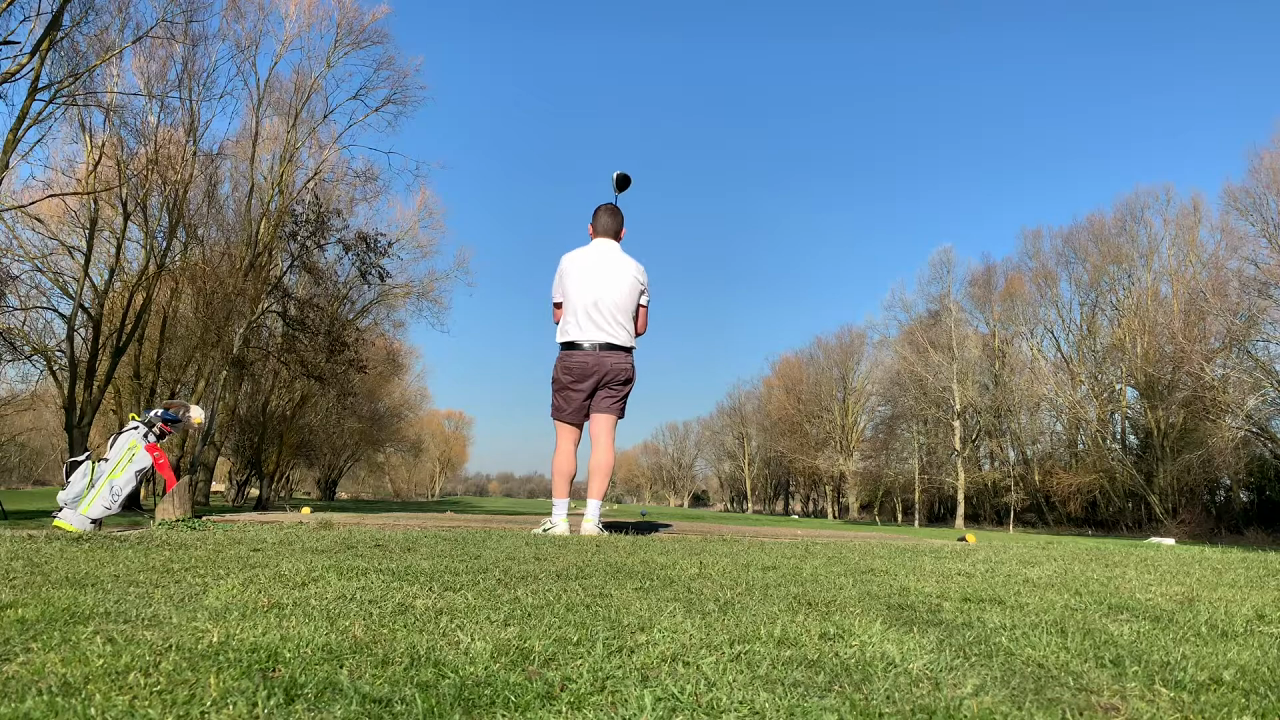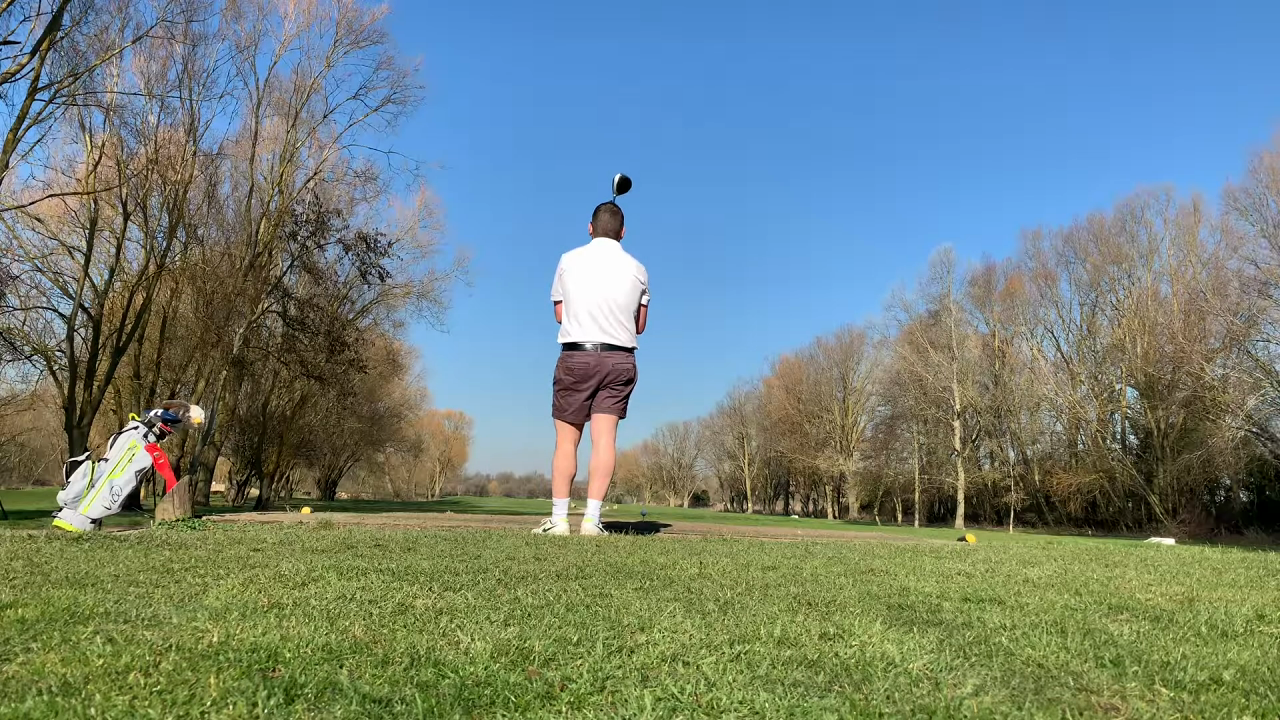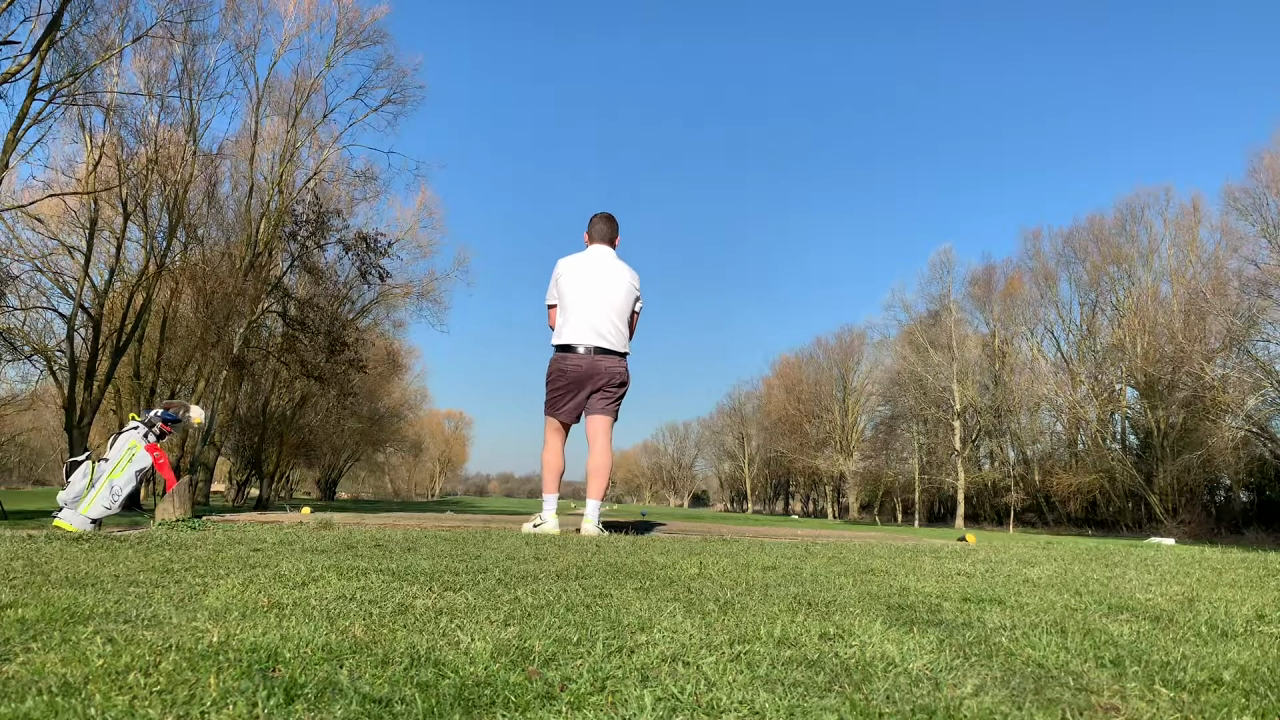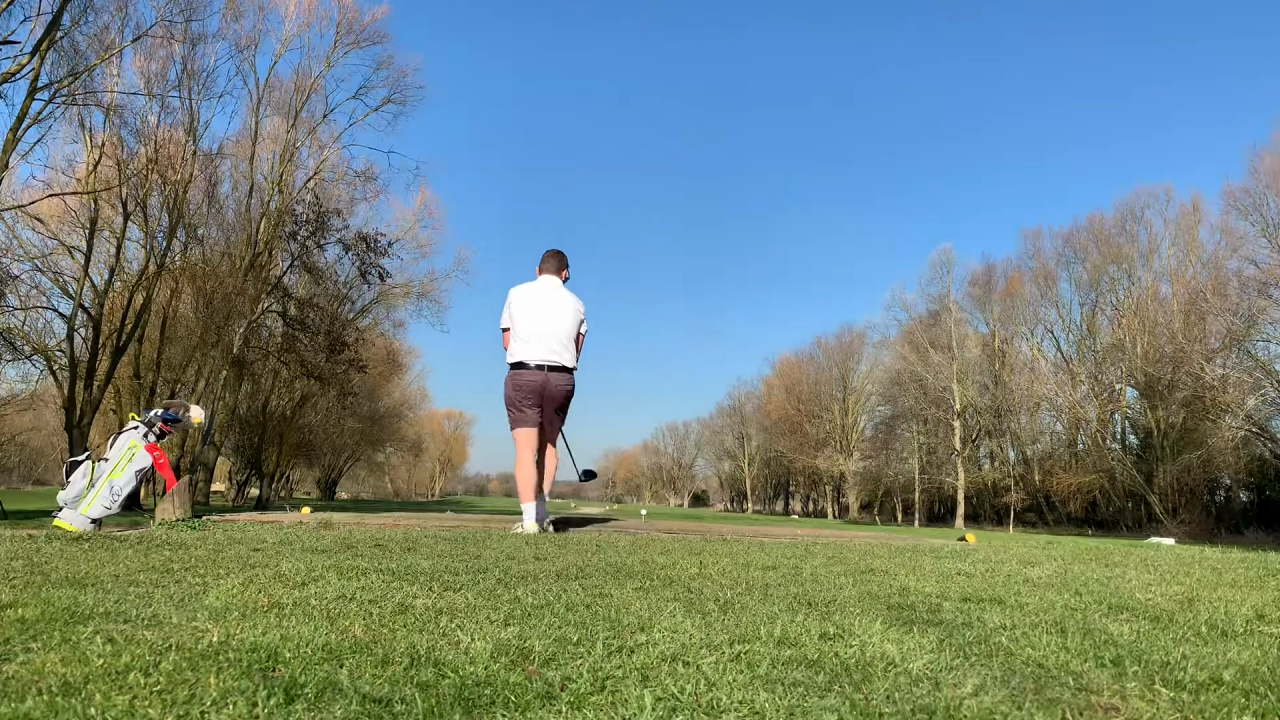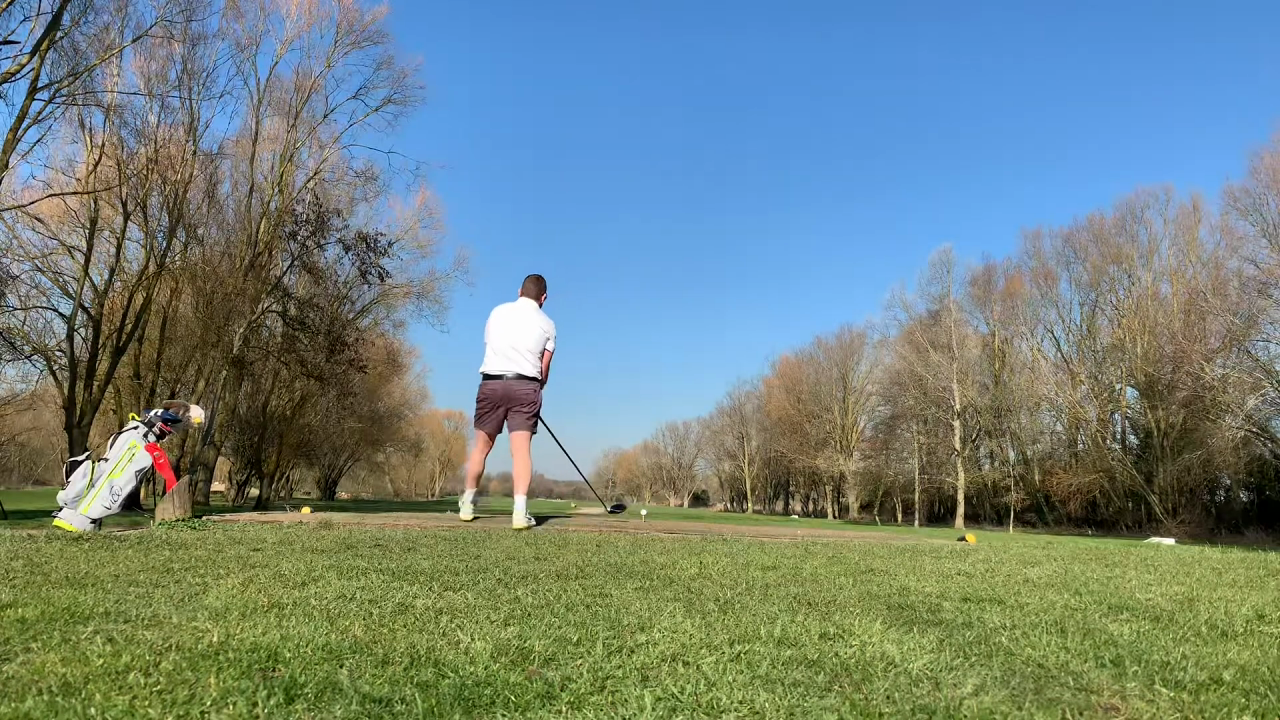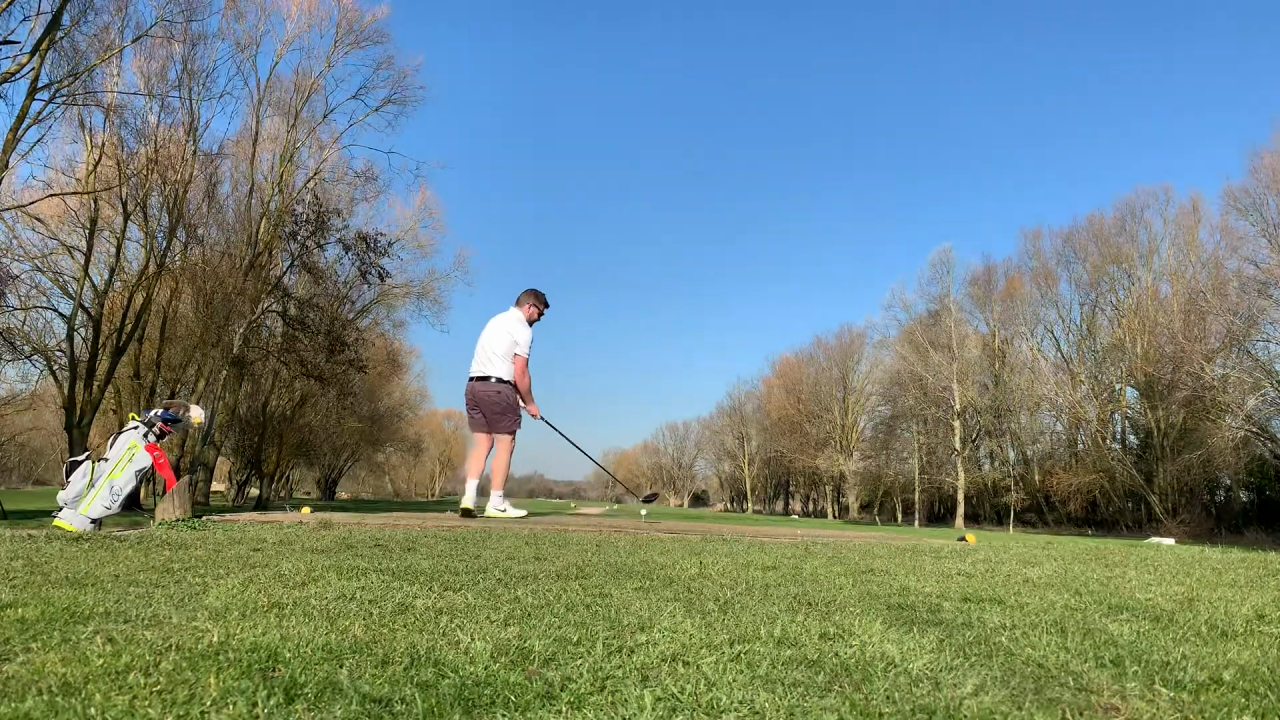
dt=0.7s
person 1, frame 1
left shoulder: (570, 261)
right shoulder: (636, 270)
left elbow: (558, 317)
right elbow: (640, 327)
left hip: (574, 357)
right hip: (618, 360)
left knee: (567, 440)
right knee: (603, 439)
left ankle: (559, 519)
right ankle: (591, 519)
person 1, frame 2
left shoulder: (569, 260)
right shoulder: (637, 269)
left elbow: (560, 314)
right elbow: (639, 325)
left hip: (576, 357)
right hip: (620, 360)
left knee: (566, 440)
right knee: (604, 439)
left ankle: (559, 519)
right ankle: (592, 519)
person 1, frame 3
left shoulder: (565, 265)
right shoulder: (630, 276)
left elbow: (553, 321)
left hip: (569, 359)
right hip: (612, 363)
left knee: (554, 438)
right knee: (600, 441)
left ankle: (548, 516)
right ankle: (592, 519)
person 1, frame 4
left shoulder: (516, 293)
right shoulder: (575, 303)
left elbow: (507, 342)
right elbow: (576, 350)
left hip: (523, 376)
right hip: (561, 379)
left knee: (525, 450)
right knee: (548, 446)
left ankle: (529, 520)
right ankle: (541, 513)
person 1, frame 5
left shoulder: (497, 312)
right shoulder: (546, 324)
right elbow: (543, 369)
right wrist: (536, 394)
left hip: (492, 384)
right hip: (524, 387)
left knee: (481, 446)
right knee: (521, 451)
left ankle: (467, 503)
right ankle: (520, 510)
person 1, frame 6
left shoulder: (497, 320)
right shoulder: (522, 330)
right elbow: (520, 374)
left wrist: (518, 397)
right wrist: (530, 403)
left hip: (474, 386)
right hip: (497, 389)
left knee: (481, 445)
right knee: (505, 445)
left ankle: (469, 496)
right ankle: (496, 503)
